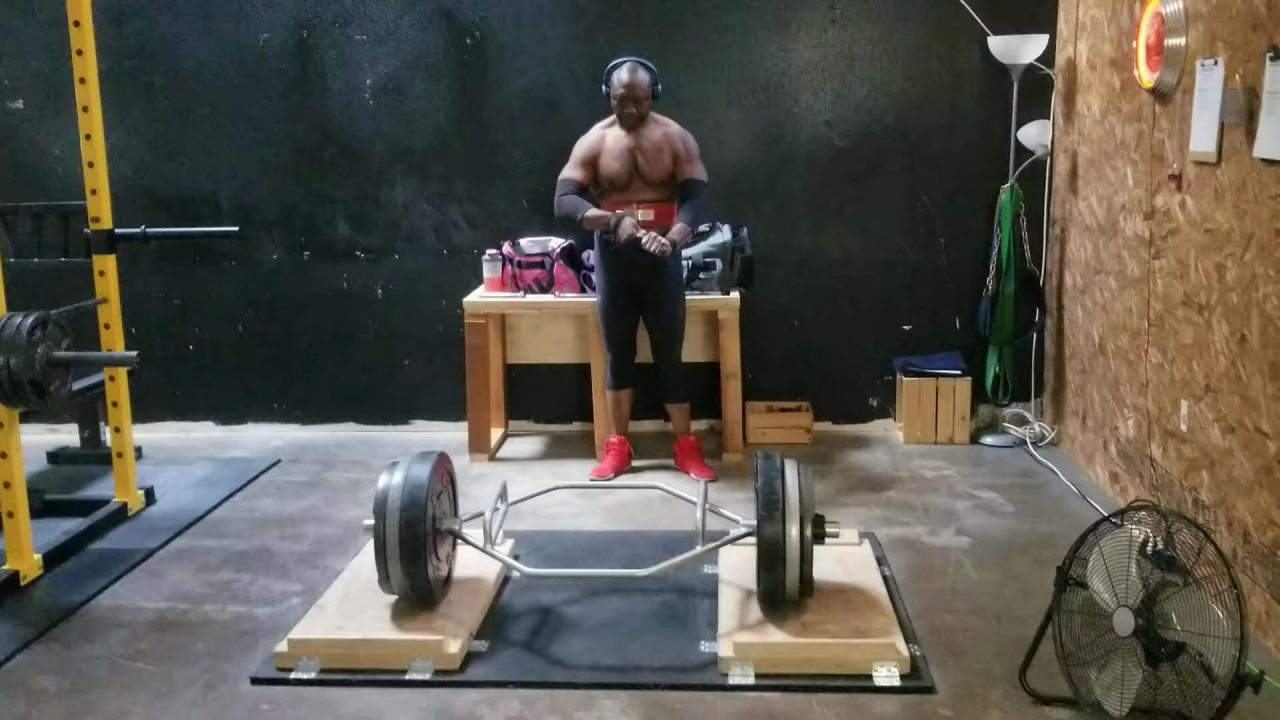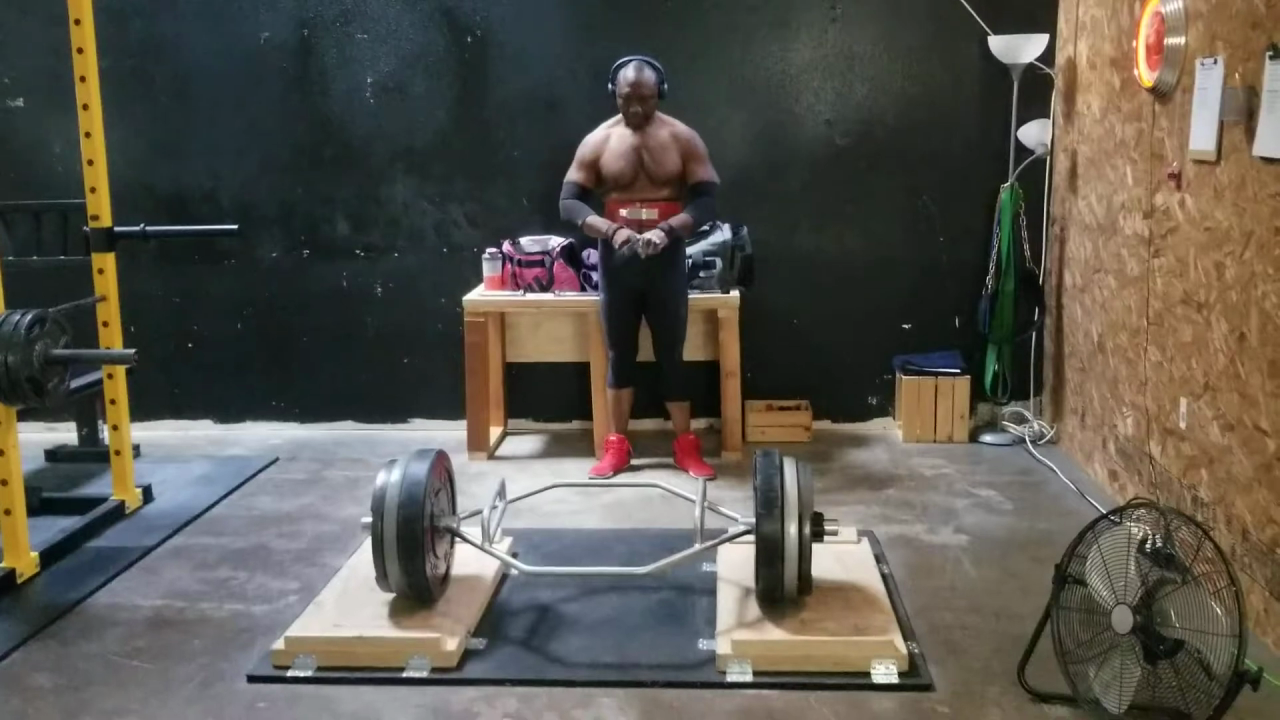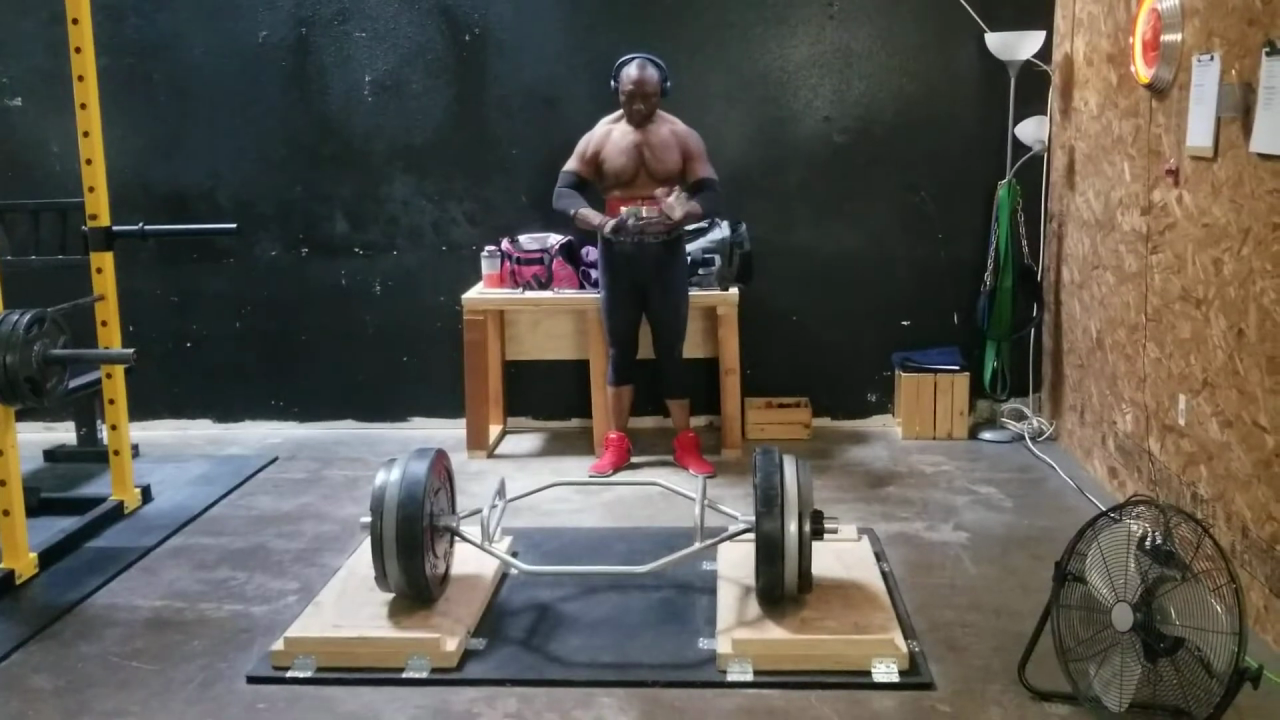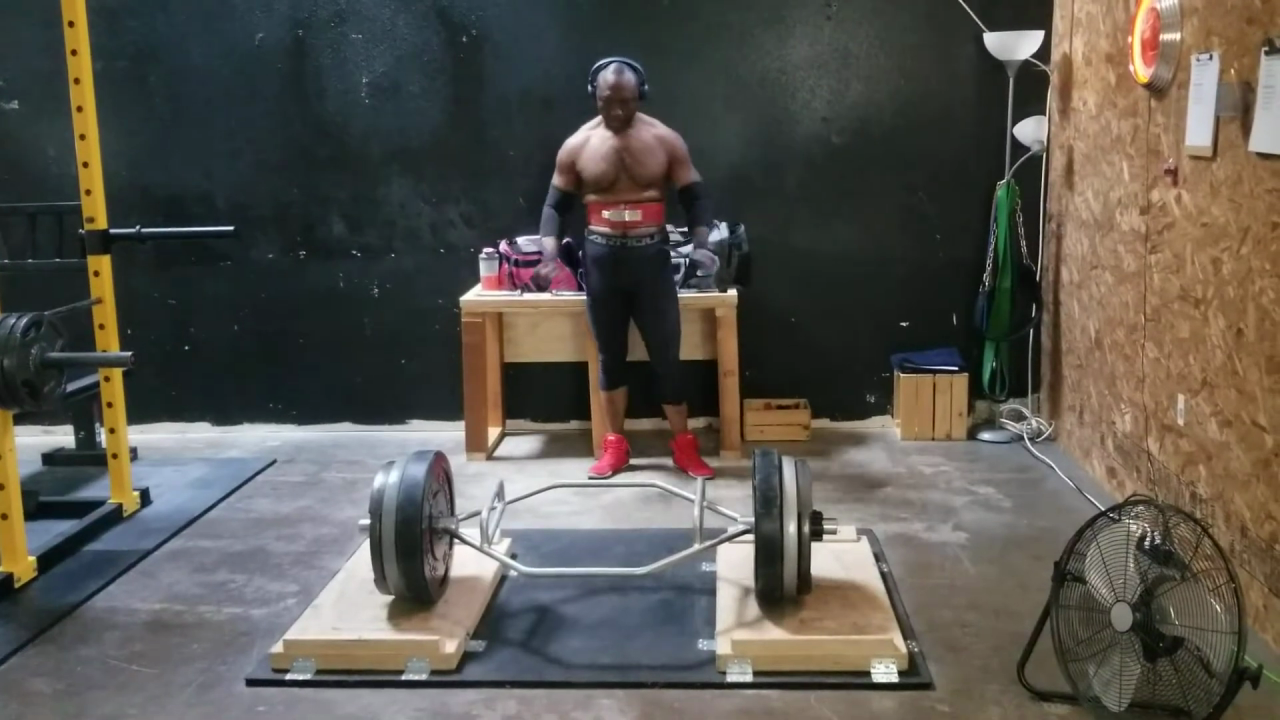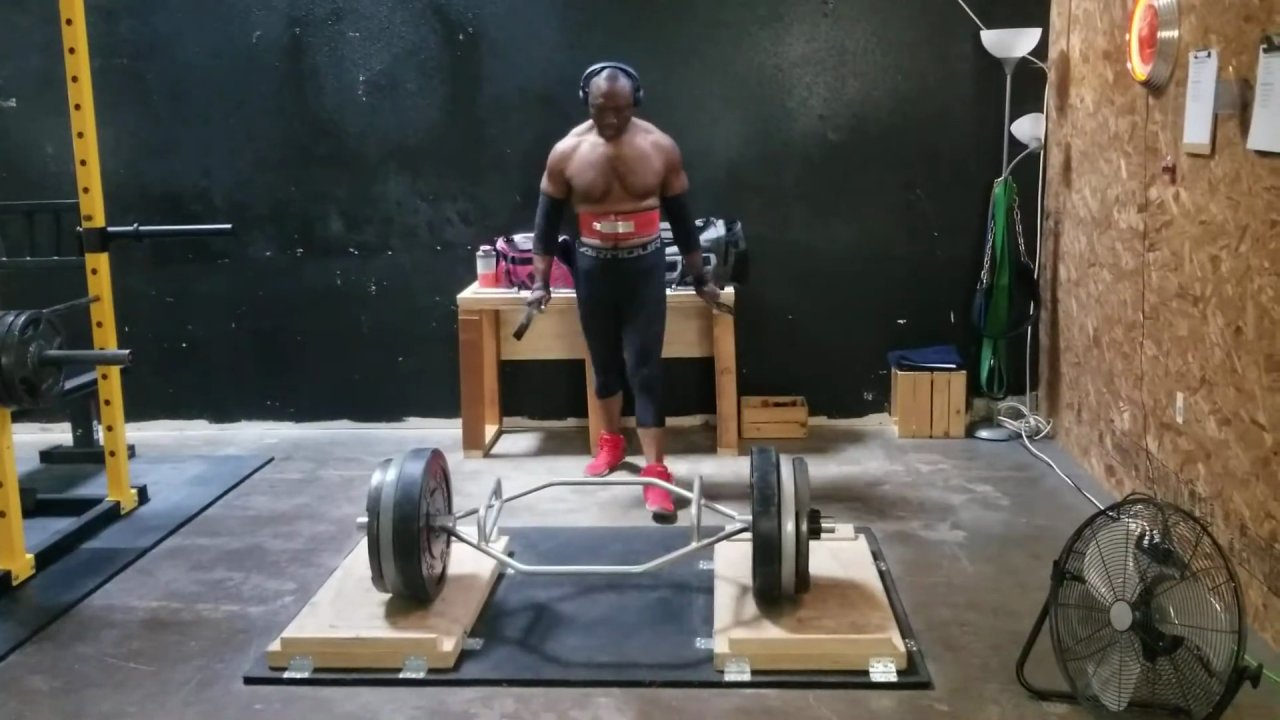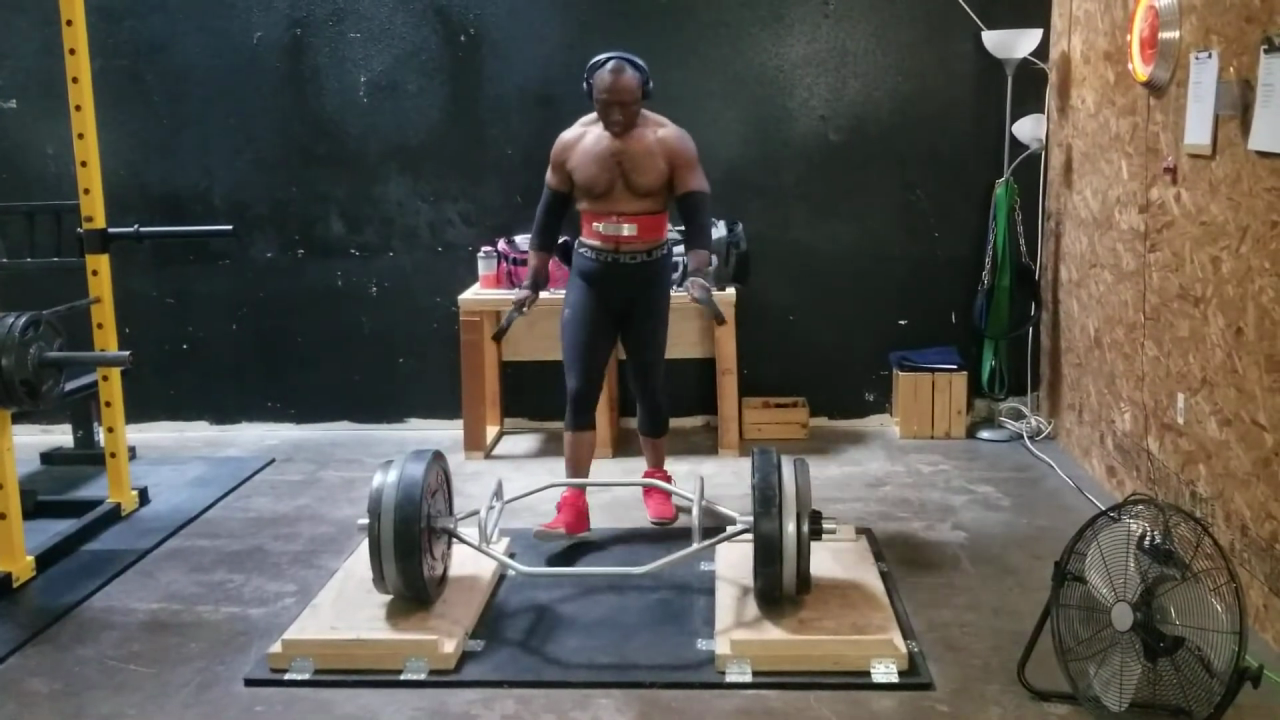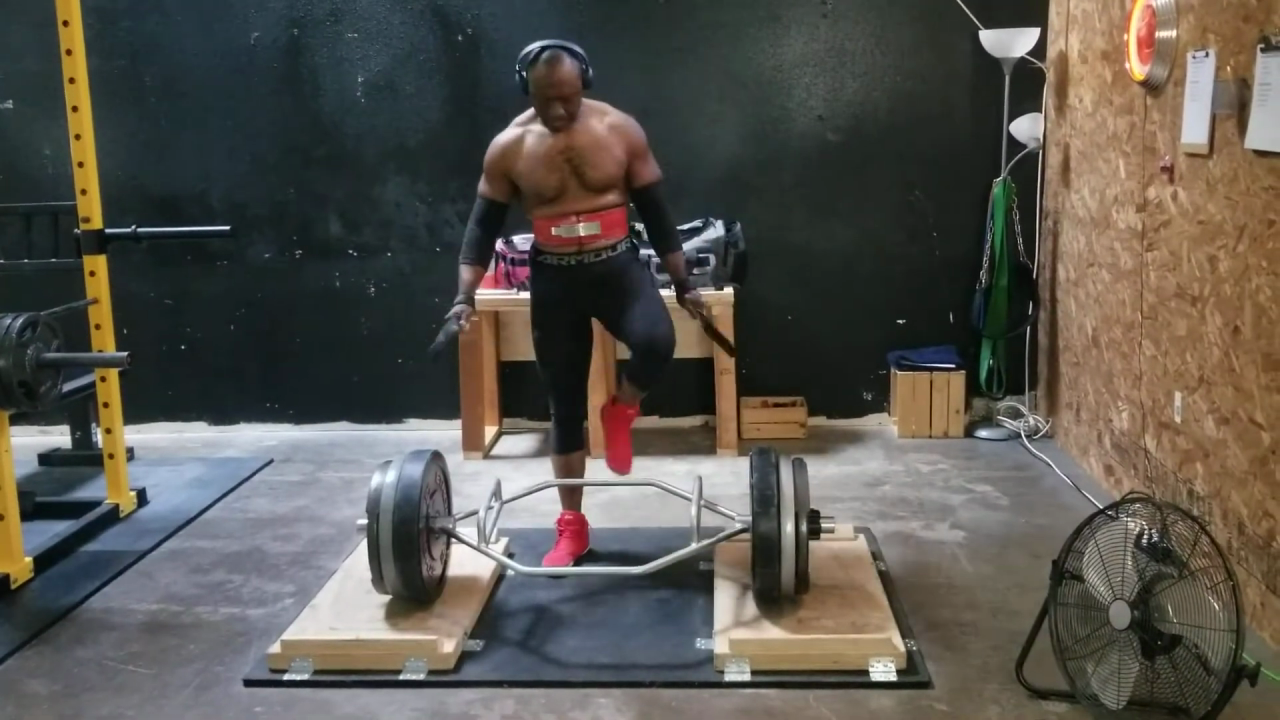
dt=0.5s
person 1, frame 1
left shoulder: (677, 139)
right shoulder: (592, 142)
left elbow: (696, 198)
right elbow: (564, 201)
left wrist: (672, 238)
right wrist: (613, 220)
left hip: (662, 257)
right hip: (613, 258)
left knee: (669, 355)
right knee: (618, 355)
left ankle: (687, 446)
right ankle: (618, 446)
person 1, frame 2
left shoulder: (683, 139)
right shoulder: (597, 142)
left elbow: (707, 200)
right elbow: (569, 202)
left wrist: (667, 230)
right wrist: (609, 229)
left hip: (667, 257)
right hip: (617, 258)
left knee: (671, 354)
right knee: (619, 354)
left ankle: (685, 445)
right ankle: (617, 444)
person 1, frame 3
left shoulder: (684, 137)
right shoulder: (598, 138)
left elbow: (712, 196)
right elbow: (563, 193)
left wrist: (684, 209)
right wrist: (601, 221)
left hip: (666, 253)
right hip: (618, 254)
left knee: (670, 351)
right knee: (620, 351)
left ankle: (686, 443)
right ankle: (617, 442)
person 1, frame 4
left shoulder: (666, 141)
right shoulder: (577, 145)
left elbow: (696, 199)
right elbow: (554, 206)
left wrist: (701, 246)
right wrist: (550, 254)
left hip: (650, 257)
right hip: (600, 259)
left knee: (666, 355)
right knee: (610, 355)
left ankle: (684, 444)
right ankle: (615, 445)
person 1, frame 5
left shoulder: (661, 147)
right shoulder: (566, 152)
left elbow: (680, 215)
right elbow: (548, 219)
left wrist: (700, 277)
right wrist: (540, 281)
left hip: (645, 267)
right hip: (593, 268)
left knee: (644, 370)
right knee: (605, 365)
left ankle: (656, 474)
right ankle: (612, 442)
person 1, frame 6
left shoulder: (673, 142)
right shoulder: (570, 143)
left elbow: (697, 214)
right elbow: (549, 214)
left wrist: (697, 272)
right wrist: (532, 280)
left hip: (648, 273)
right hip: (589, 272)
left knee: (648, 383)
right knee: (580, 390)
left ankle: (656, 479)
right ankle: (574, 505)
person 1, frame 7
left shoulder: (621, 130)
right shoulder: (508, 147)
left elbow: (655, 209)
right elbow: (483, 225)
left wrist: (682, 282)
right wrist: (465, 296)
left hip: (617, 264)
right hip: (553, 278)
left knee: (657, 339)
right knee: (565, 404)
left ankle: (619, 413)
right ankle: (572, 524)
